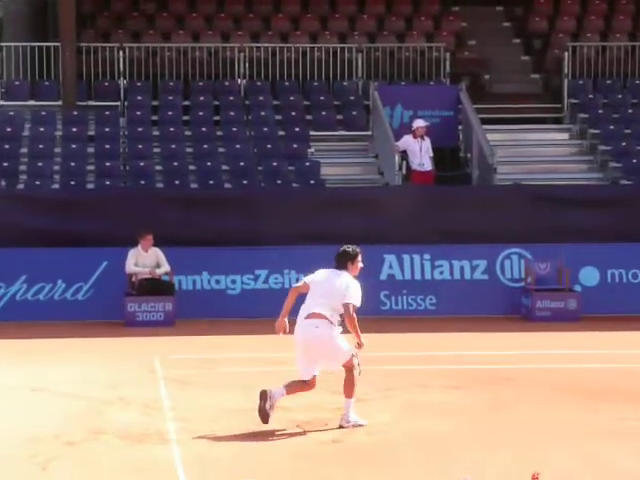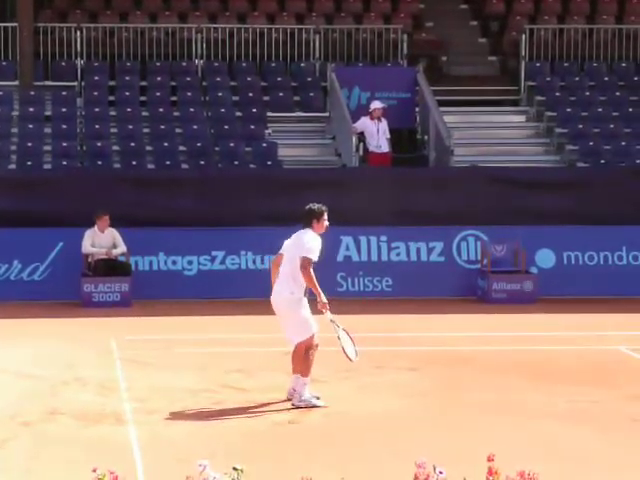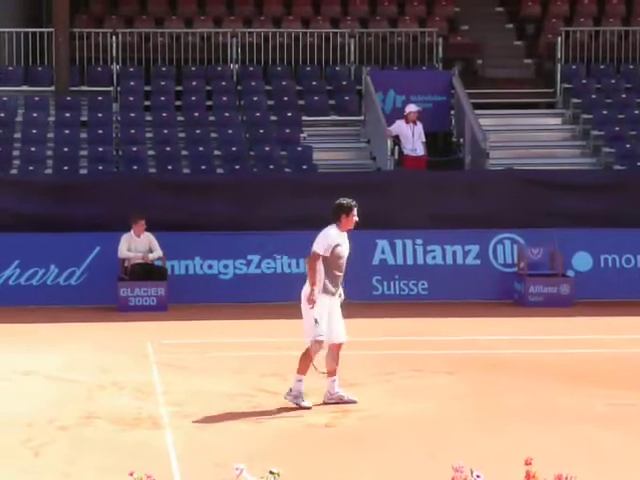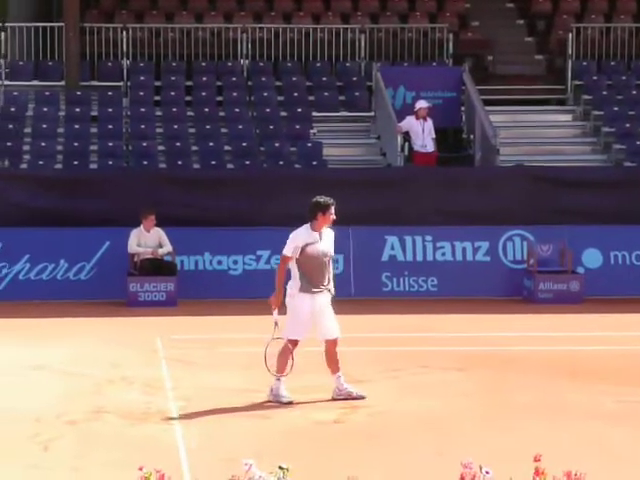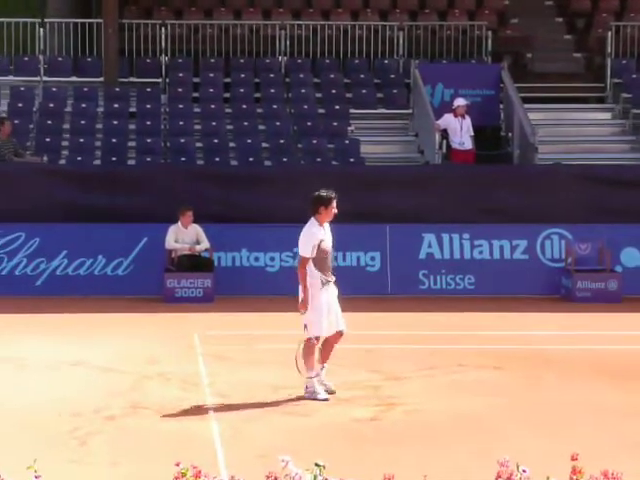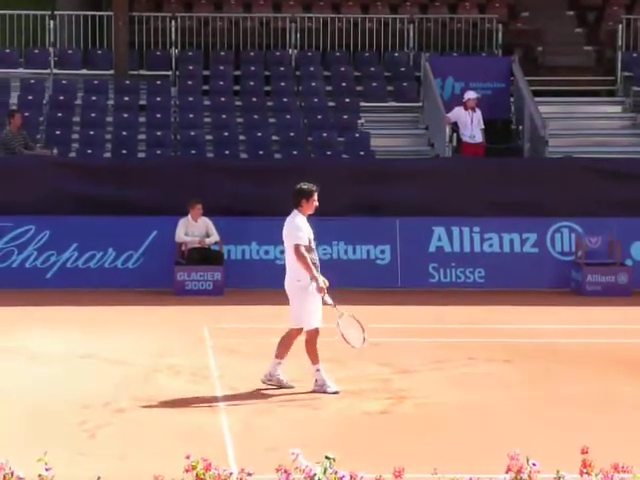
dt=0.4s
person 1, frame 1
left shoulder: (322, 274)
right shoulder: (352, 284)
left elbow: (295, 290)
right elbow: (349, 314)
left wrist: (282, 317)
right wrist: (359, 337)
left hip: (302, 329)
right hip: (324, 330)
left knee: (308, 383)
right knee: (351, 365)
left ankle: (273, 395)
right ankle: (348, 416)
person 1, frame 2
left shoulder: (295, 238)
right shoulder: (313, 239)
left elbow: (276, 263)
right elbow: (305, 268)
left wrist: (276, 289)
right wrist: (320, 295)
left hip: (279, 295)
right hip: (291, 297)
left knee: (302, 343)
right knee: (311, 344)
left ankle: (296, 389)
right ankle: (301, 395)
person 1, frame 3
left shoulder: (343, 237)
right shoulder: (329, 235)
right elbow: (312, 261)
left wrist: (339, 289)
right wrist: (313, 290)
left hip: (331, 297)
right hip: (318, 297)
left knee: (336, 343)
right knee: (316, 344)
left ankle: (332, 391)
right ankle: (295, 390)
person 1, frame 4
left shoulder: (329, 235)
right shoulder: (299, 236)
right elbow: (283, 264)
left wrist: (329, 283)
right wrist: (278, 292)
left hip: (321, 296)
right hip: (301, 296)
left knee: (332, 341)
right knee: (292, 342)
left ankle: (340, 387)
right ankle: (277, 388)
person 1, frame 5
left shoulder: (325, 226)
right shoulder: (311, 232)
right elbow: (302, 265)
right wrist: (305, 295)
left hip: (327, 289)
right hip: (314, 292)
left knee: (336, 332)
right knee: (314, 338)
left ankle: (318, 376)
right ankle: (311, 385)
person 1, frame 6
left shoulder: (298, 221)
right shoulder: (297, 223)
right elbow: (300, 253)
left wrist: (317, 277)
right wrist: (316, 278)
left hip: (304, 282)
right hip: (302, 283)
left knee: (296, 329)
right knee: (312, 331)
left ankle: (273, 373)
right ankle: (320, 379)
